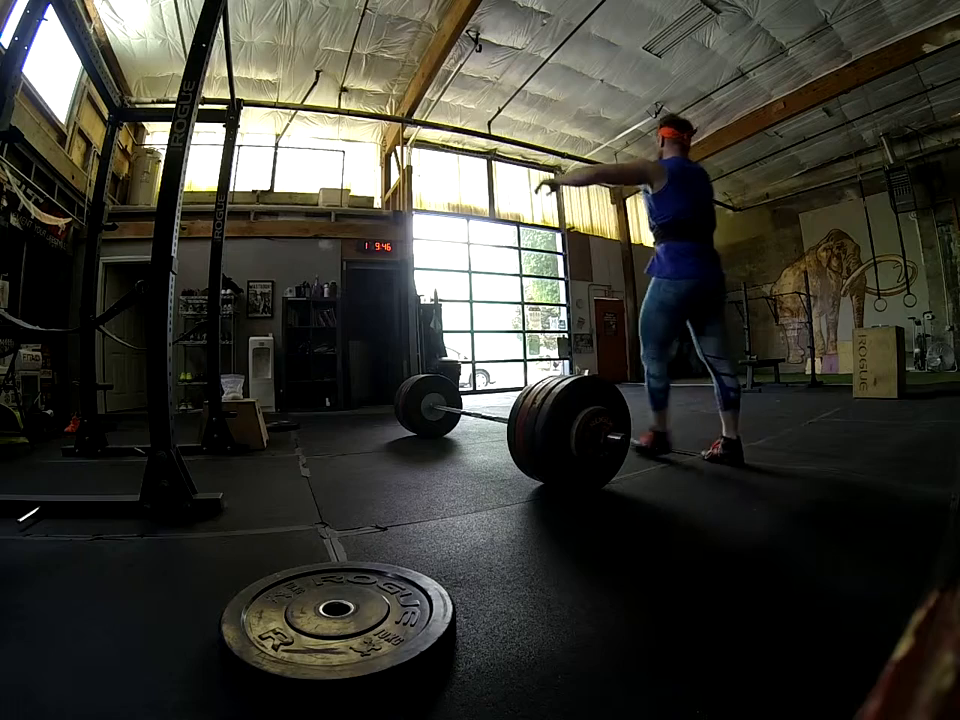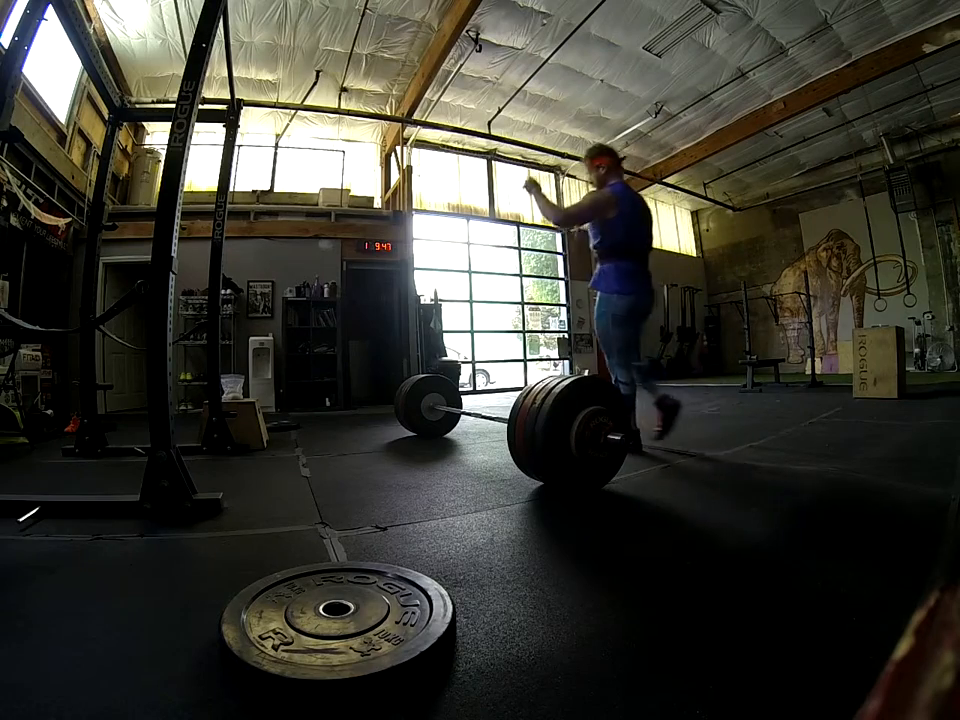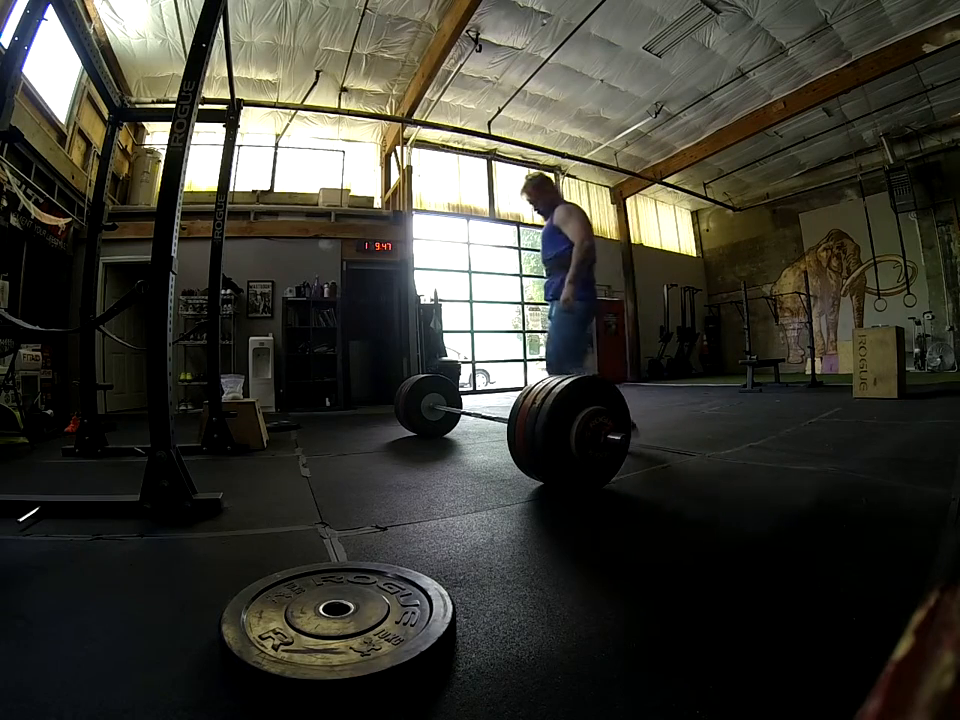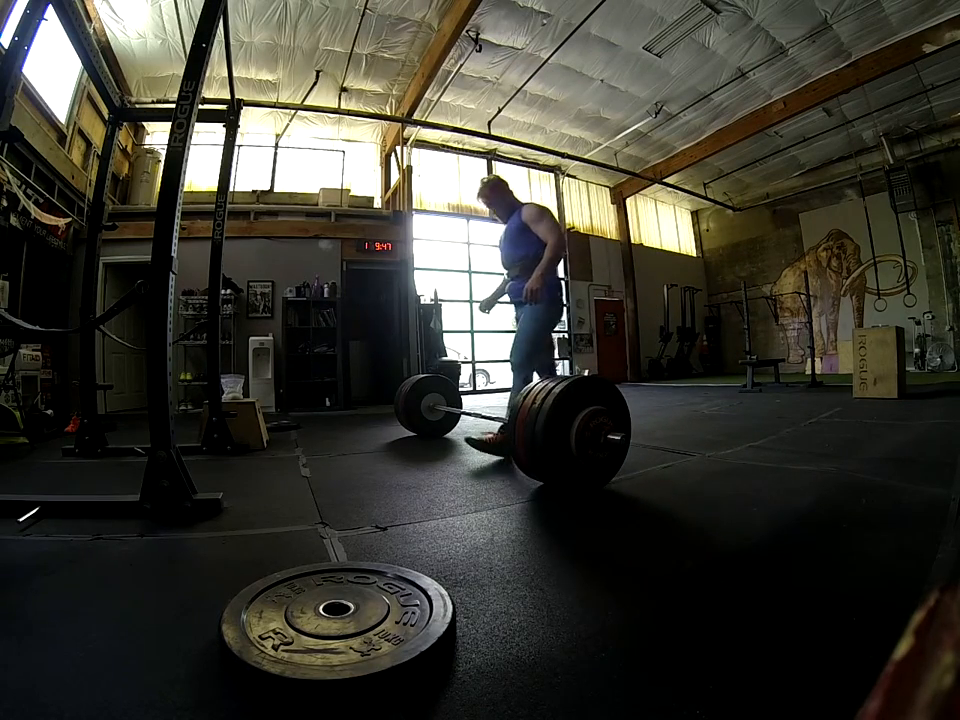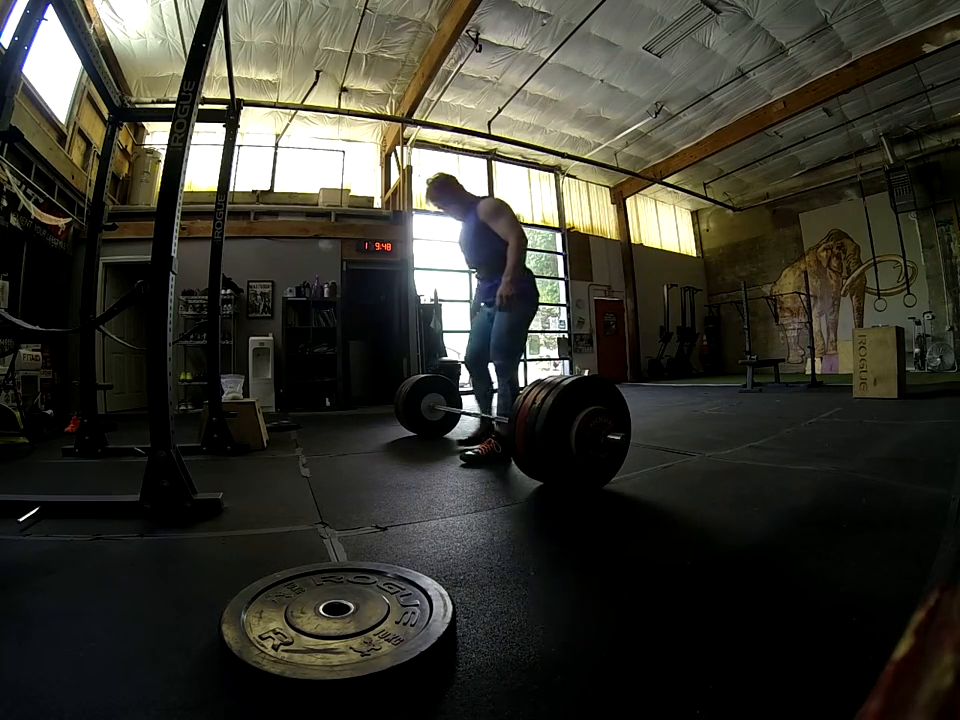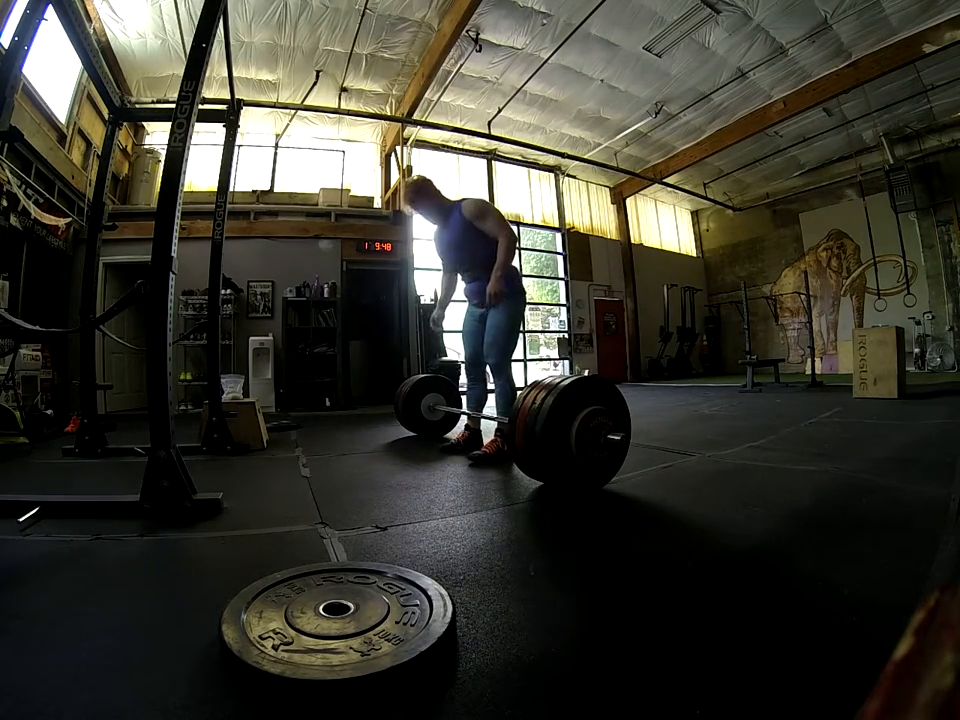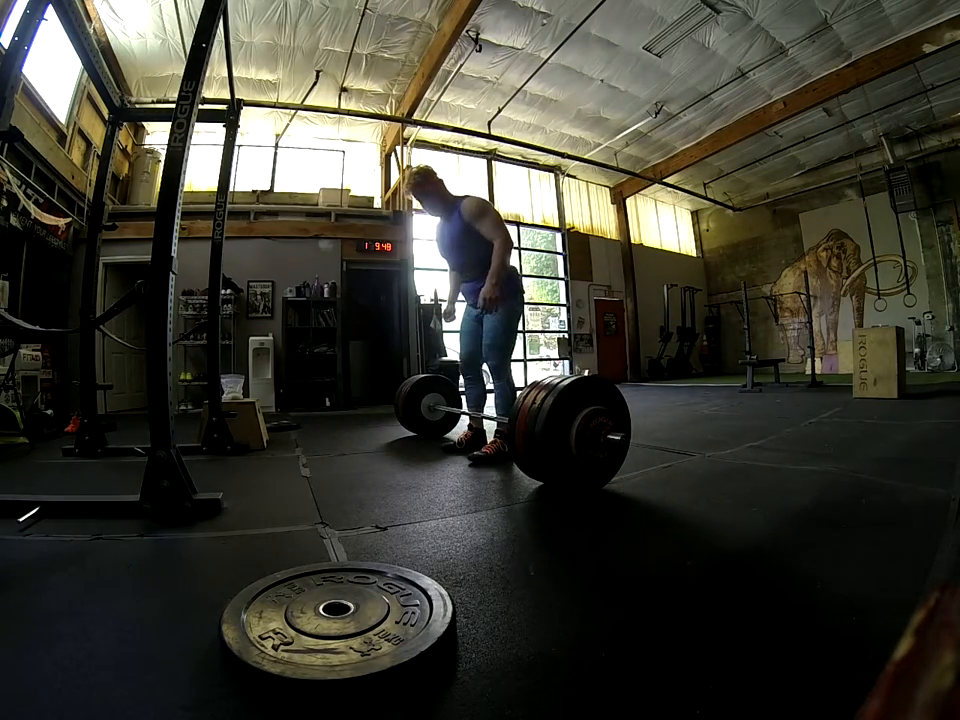
dt=0.4s
person 1, frame 1
left shoulder: (659, 170)
right shoulder: (701, 177)
left elbow: (597, 173)
left wrist: (557, 179)
left hip: (674, 272)
right hip: (708, 271)
left knee: (655, 354)
right knee: (716, 357)
left ankle: (658, 432)
right ankle: (730, 439)
person 1, frame 2
left shoulder: (604, 197)
right shoulder: (637, 202)
left elbow: (561, 219)
left wrist: (536, 192)
left hip: (616, 287)
right hip: (637, 286)
left knee: (619, 363)
right knee: (622, 357)
left ankle: (628, 431)
right ankle: (661, 403)
person 1, frame 3
left shoulder: (565, 211)
right shoulder: (556, 221)
left elbow: (584, 243)
left wrist: (569, 286)
left hip: (572, 297)
right hip: (561, 298)
left knee: (561, 364)
right knee: (559, 363)
person 1, frame 4
left shoulder: (531, 212)
right shoulder: (509, 228)
left elbow: (557, 241)
left wrist: (539, 276)
right wrist: (494, 296)
left hip: (541, 298)
right hip: (524, 301)
left knee: (521, 362)
right knee: (544, 368)
left ankle: (508, 434)
person 1, frame 5
left shoulder: (488, 207)
right shoulder: (467, 223)
left elbow: (517, 239)
left wrist: (508, 281)
right wrist: (477, 299)
left hip: (514, 296)
right hip: (491, 300)
left knee: (503, 365)
right knee: (473, 361)
left ankle: (500, 440)
right ankle: (487, 425)
person 1, frame 6
left shoulder: (471, 208)
right shoulder: (439, 234)
left elbow: (507, 236)
right elbow: (449, 273)
left wrist: (497, 277)
right wrist: (440, 308)
left hip: (504, 295)
right hip: (476, 301)
left knee: (497, 363)
right knee: (472, 365)
left ankle: (503, 438)
right ankle: (472, 432)
person 1, frame 7
left shoulder: (471, 207)
right shoulder: (441, 227)
left elbow: (503, 241)
left wrist: (492, 284)
right wrist: (451, 301)
left hip: (501, 295)
right hip: (474, 301)
left knee: (497, 365)
right knee: (469, 365)
left ankle: (504, 439)
right ankle: (475, 431)
